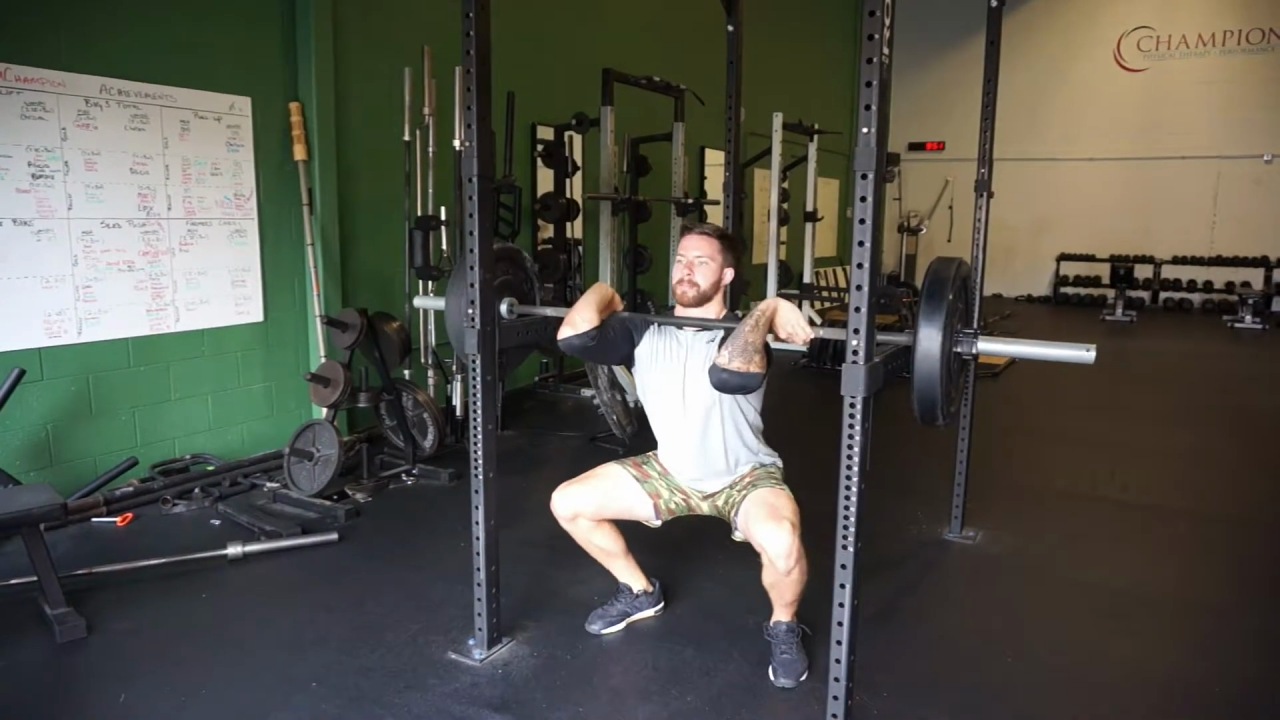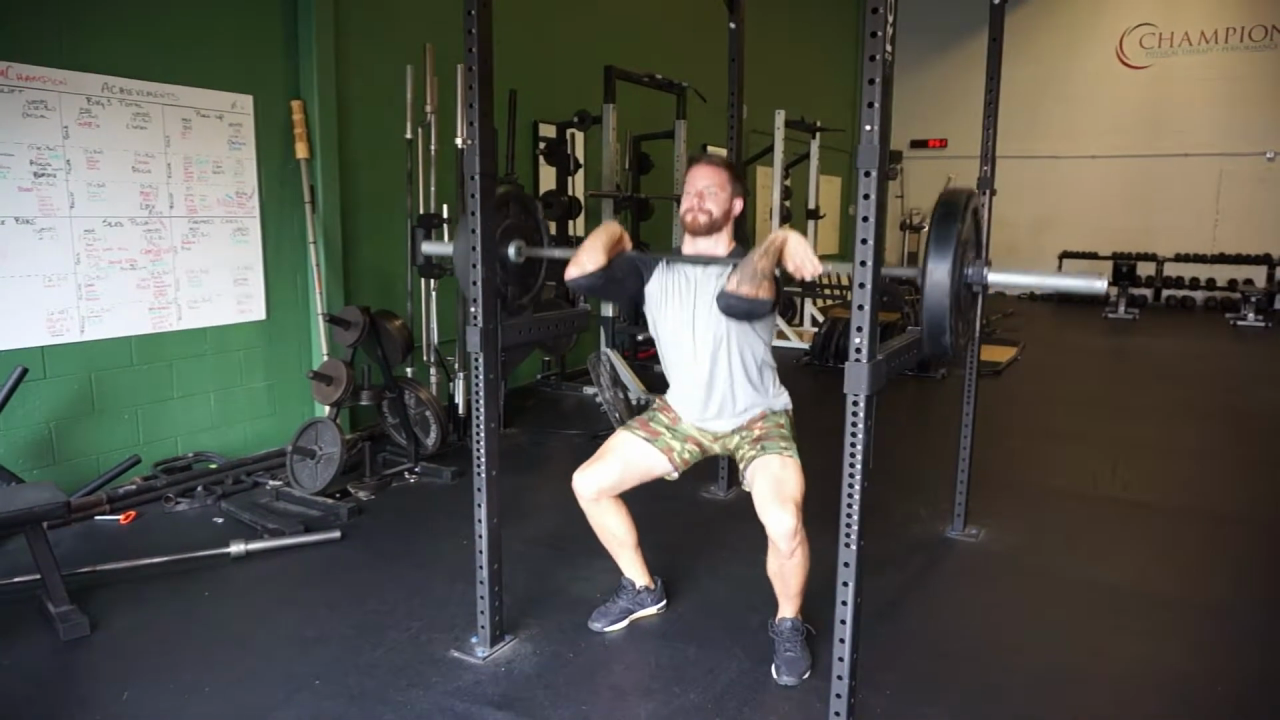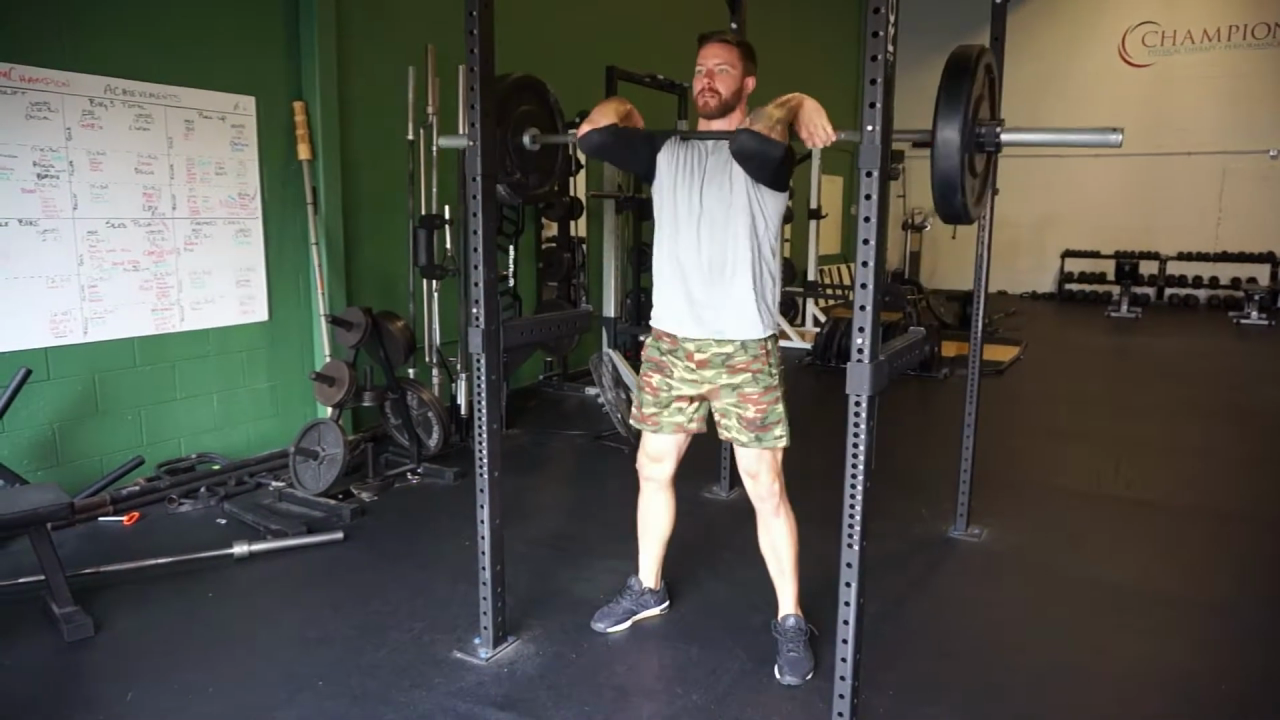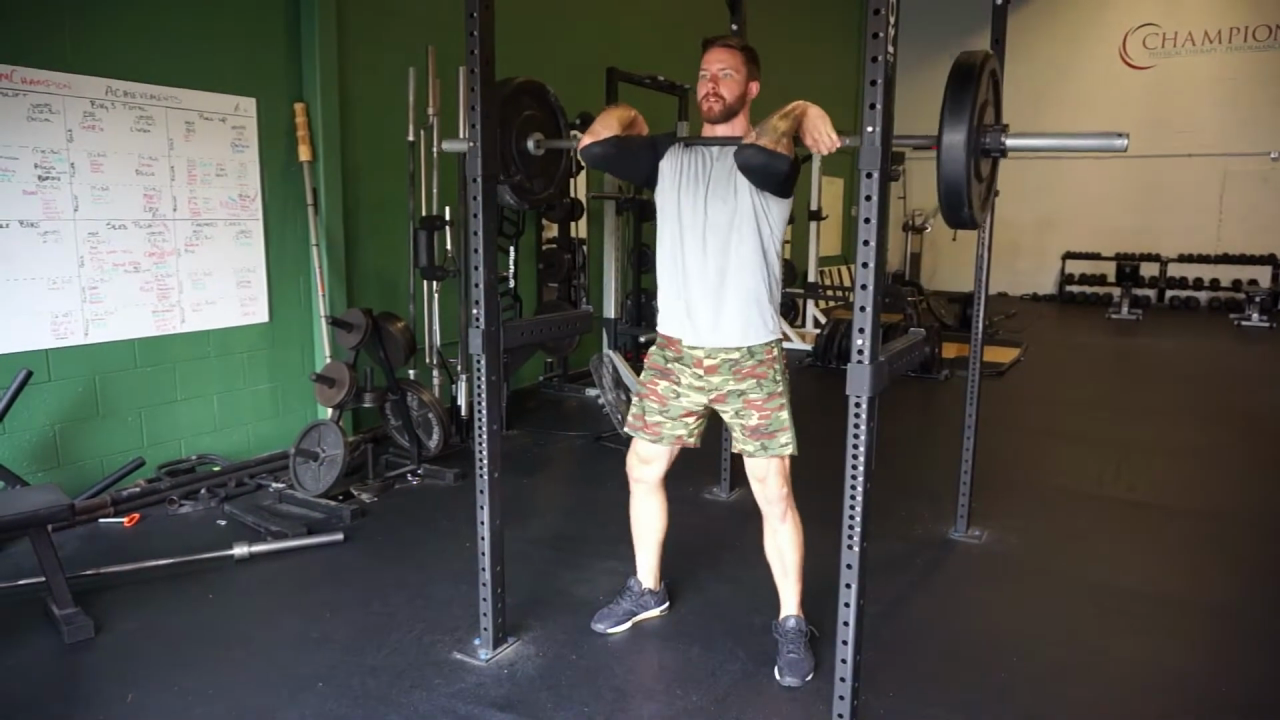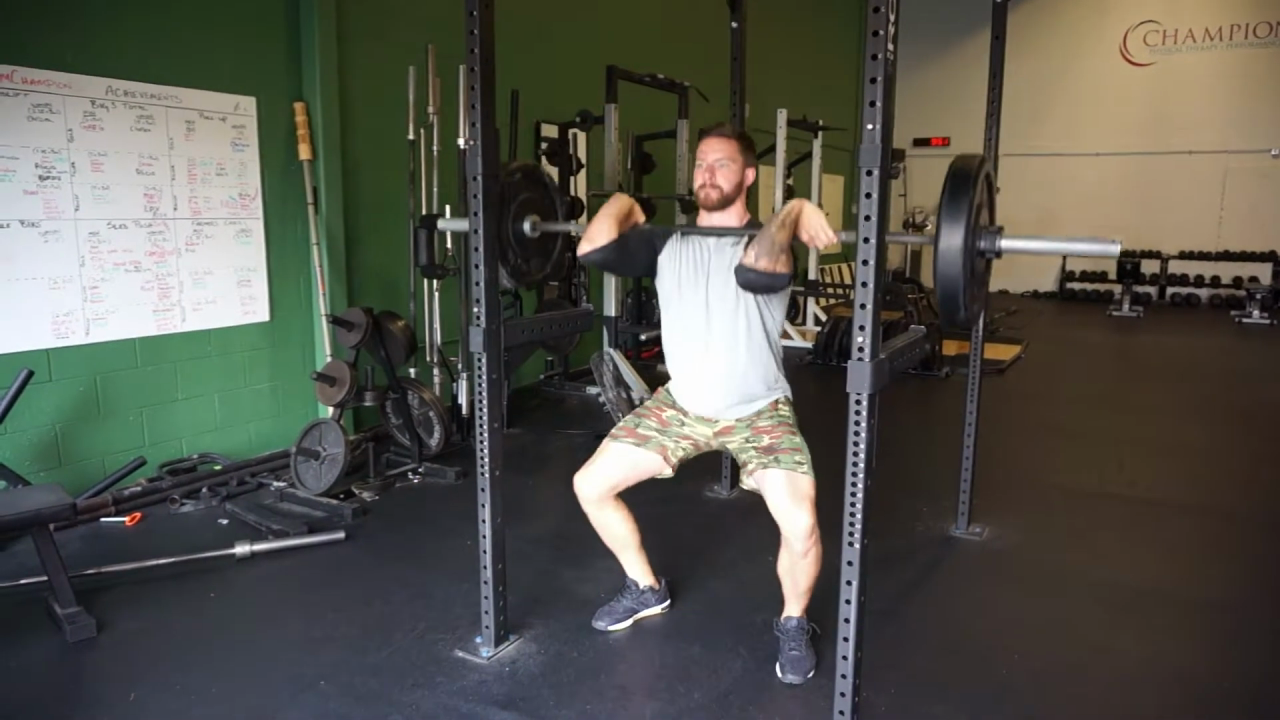
dt=0.5s
person 1, frame 1
left shoulder: (741, 339)
right shoulder: (645, 334)
left elbow: (730, 375)
right elbow: (574, 337)
left wrist: (769, 310)
right wrist: (602, 292)
left hip: (744, 476)
right hip: (670, 472)
left knee: (780, 542)
right knee: (567, 503)
left ankle: (783, 628)
right ankle: (640, 592)
person 1, frame 2
left shoulder: (752, 267)
right shoulder: (653, 269)
left elbow: (736, 300)
right elbow: (581, 278)
left wrist: (779, 243)
right wrist: (610, 233)
left hip: (754, 416)
right hip: (681, 412)
left knee: (784, 525)
right knee: (589, 483)
left ankle: (788, 625)
right ankle: (643, 589)
person 1, frame 3
left shoulder: (768, 150)
right shoulder: (665, 149)
left elbow: (752, 141)
right elbow: (592, 138)
left wrist: (794, 105)
right wrist: (622, 108)
left hip: (743, 348)
right hip: (670, 342)
left knee: (764, 488)
right knee: (654, 471)
left ankle: (790, 621)
right ankle: (648, 589)
person 1, frame 4
left shoulder: (770, 158)
right shoulder: (668, 156)
left elbow: (756, 152)
right elbow: (595, 148)
left wrist: (800, 113)
right wrist: (627, 115)
left hip: (750, 354)
right hip: (675, 348)
left knee: (774, 493)
right knee: (642, 471)
left ankle: (791, 623)
right ankle: (647, 590)
person 1, frame 5
left shoulder: (768, 245)
right shoulder: (665, 243)
left elbow: (756, 273)
right elbow: (592, 250)
left wrist: (796, 213)
right wrist: (622, 203)
left hip: (758, 412)
right hip: (680, 404)
left knee: (800, 526)
right knee: (590, 485)
left ankle: (793, 624)
right ankle: (646, 588)
